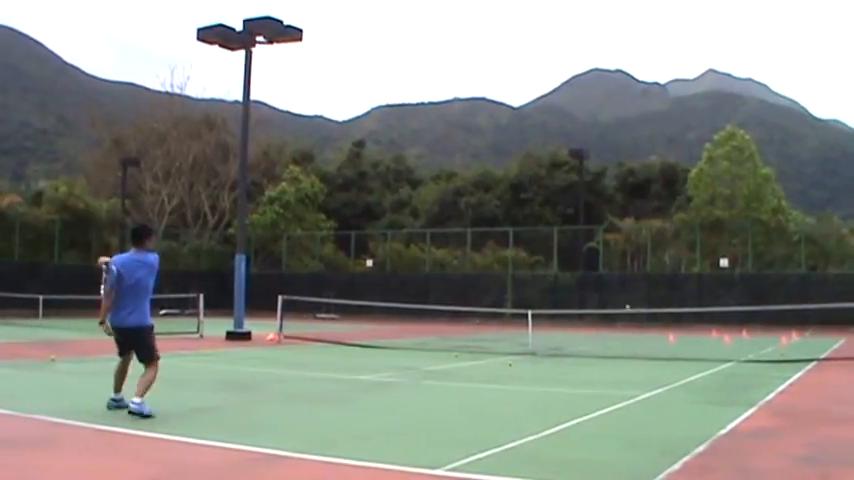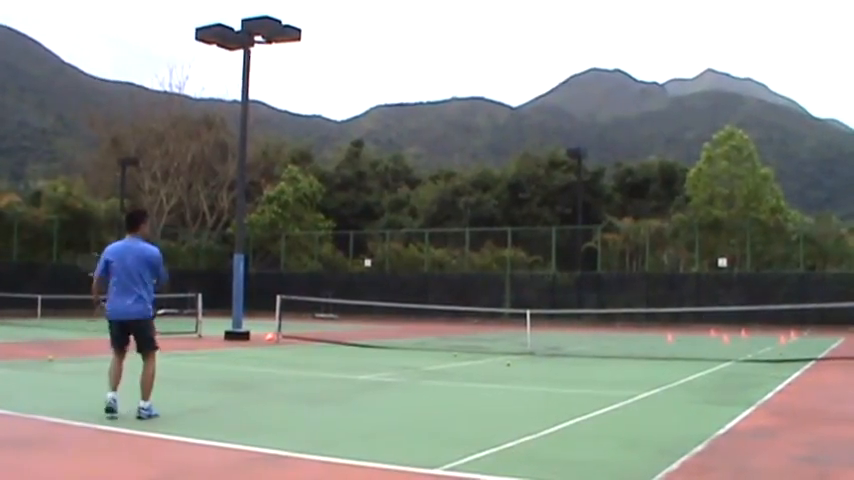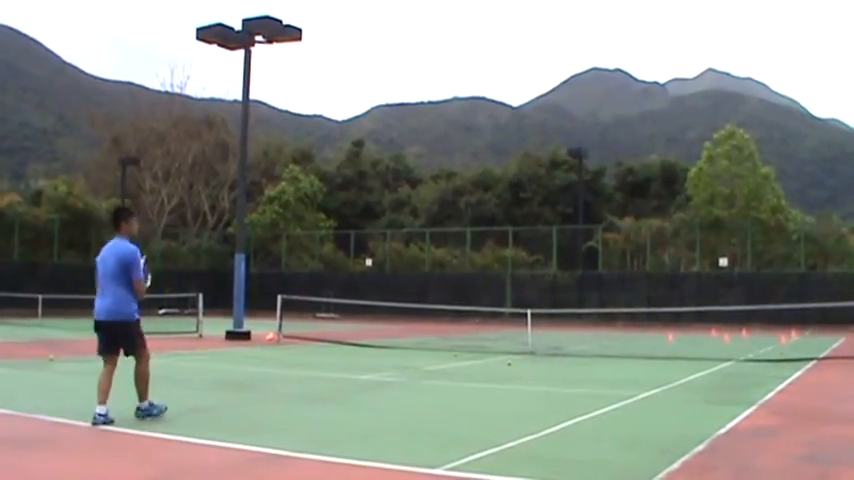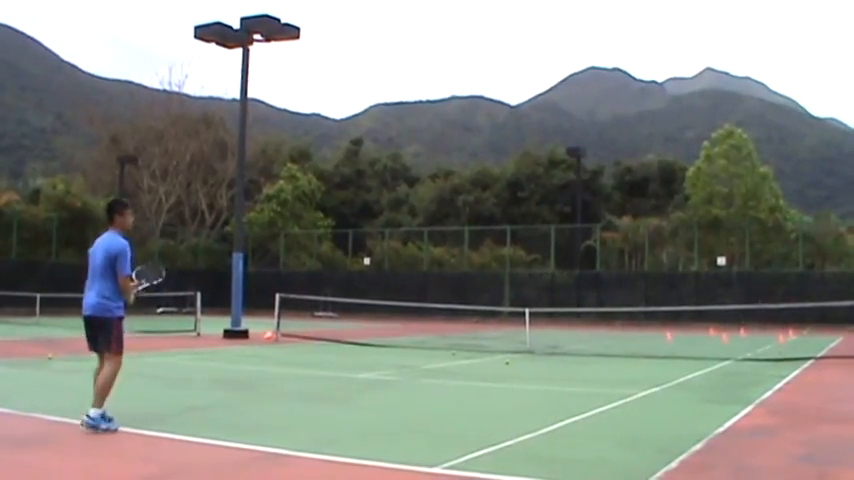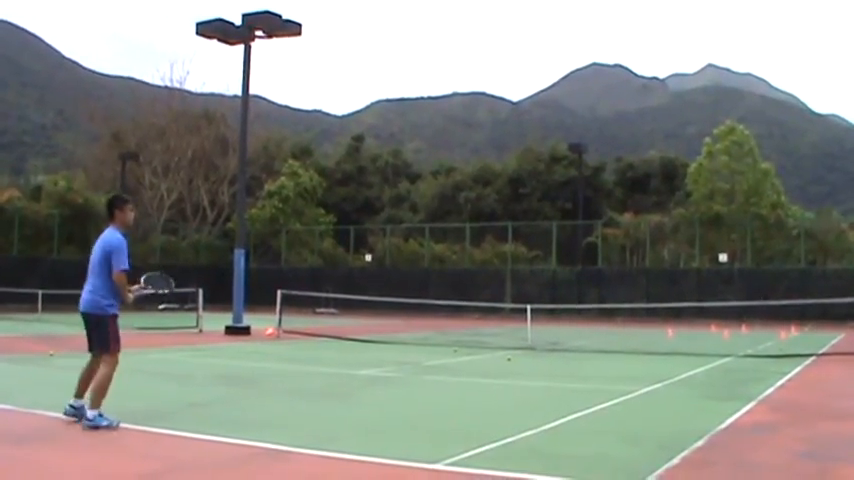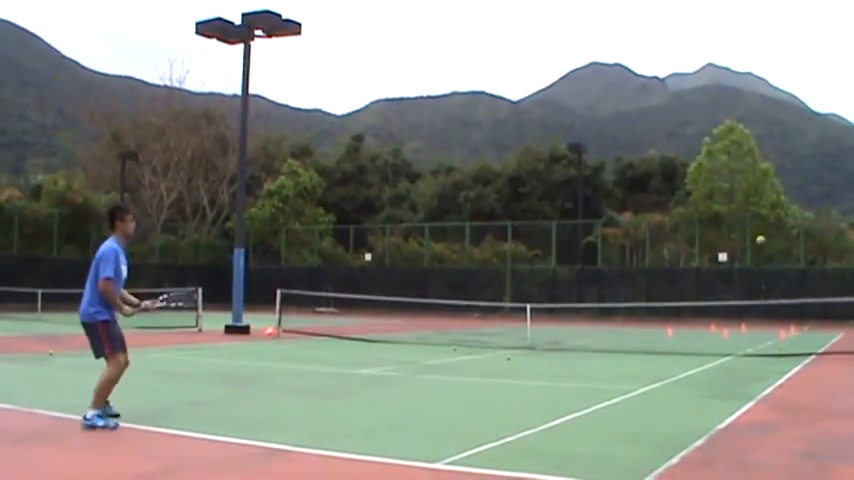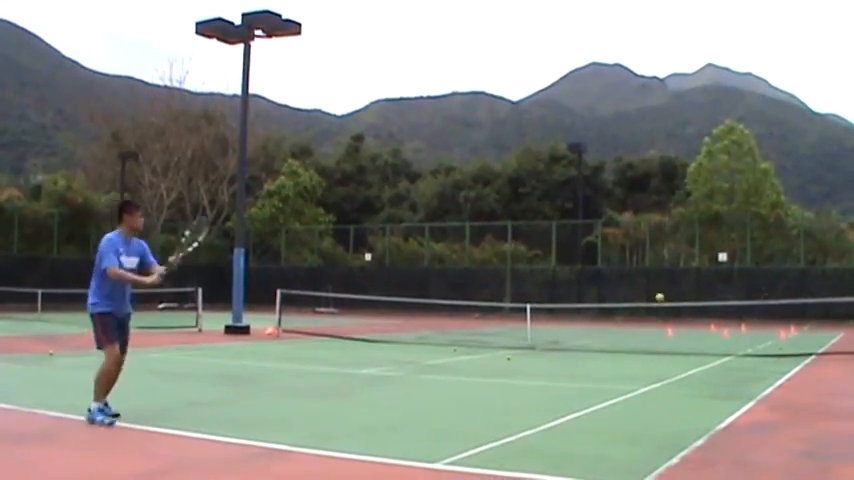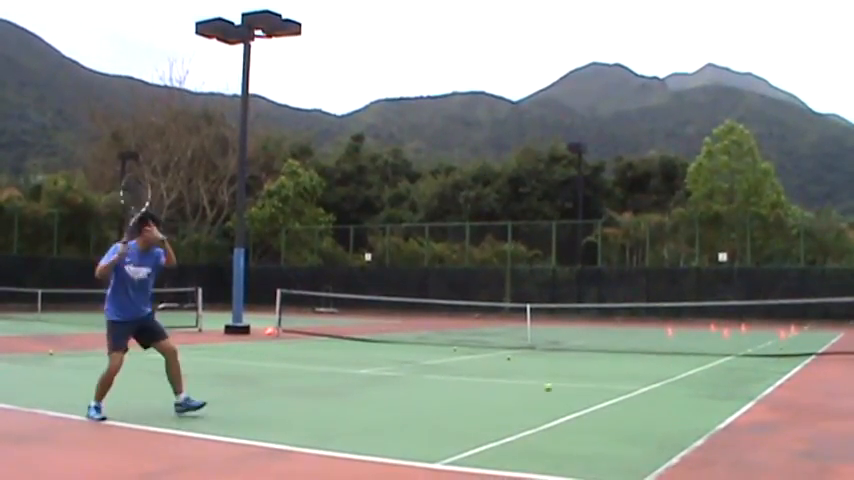
dt=0.3s
person 1, frame 1
left shoulder: (118, 262)
right shoulder: (153, 260)
left elbow: (109, 293)
left wrist: (103, 319)
left hip: (118, 321)
right hip: (141, 323)
left knee: (125, 358)
right knee: (152, 366)
left ankle: (116, 397)
right ankle: (137, 402)
person 1, frame 2
left shoulder: (111, 250)
right shoulder: (152, 252)
left elbow: (97, 281)
right elbow: (162, 283)
left wrist: (97, 300)
left hip: (115, 313)
right hip: (141, 313)
left knee: (118, 355)
right knee: (149, 359)
left ankle: (112, 397)
right ankle: (145, 406)
person 1, frame 3
left shoulder: (104, 251)
right shoulder: (131, 251)
right elbow: (139, 287)
right wrist: (142, 292)
left hip: (101, 314)
right hip: (124, 315)
left knee: (109, 363)
right knee: (142, 358)
left ankle: (101, 411)
right ankle: (144, 405)
person 1, frame 4
left shoulder: (99, 242)
right shoulder: (120, 244)
right elbow: (123, 282)
left wrist: (126, 288)
right wrist: (129, 297)
left hip: (90, 308)
right hip: (108, 310)
left knee: (103, 360)
right knee: (113, 362)
left ankle: (96, 412)
right ankle: (94, 415)
person 1, frame 5
left shoulder: (105, 238)
right shoulder: (118, 240)
right elbow: (118, 277)
left wrist: (126, 290)
right wrist: (127, 296)
left hip: (91, 305)
right hip: (102, 307)
left knee: (98, 358)
right knee: (110, 360)
left ankle: (76, 405)
right ankle: (92, 414)
person 1, frame 6
left shoulder: (117, 250)
right shoulder: (111, 250)
right elbow: (104, 286)
left wrist: (136, 302)
right wrist: (122, 309)
left hip: (104, 315)
right hip: (97, 315)
left knee: (121, 362)
right knee: (116, 363)
left ankle: (100, 402)
right ankle: (92, 414)
person 1, frame 7
left shoulder: (140, 245)
right shoulder: (110, 241)
left elbow: (154, 270)
right elbow: (113, 273)
left wrist: (162, 270)
right wrist: (145, 281)
left hip: (122, 309)
right hip: (102, 308)
left knee: (120, 358)
right knee: (112, 357)
left ankle: (102, 401)
right ankle: (95, 407)
person 1, frame 8
left shoulder: (155, 253)
right shoulder: (119, 249)
left elbow: (171, 263)
right elbow: (100, 274)
left wrist: (163, 241)
right wrist: (117, 257)
left hip: (144, 315)
right hip: (119, 317)
left knee: (171, 351)
right knee: (115, 365)
left ankle: (181, 399)
right ankle: (95, 405)
